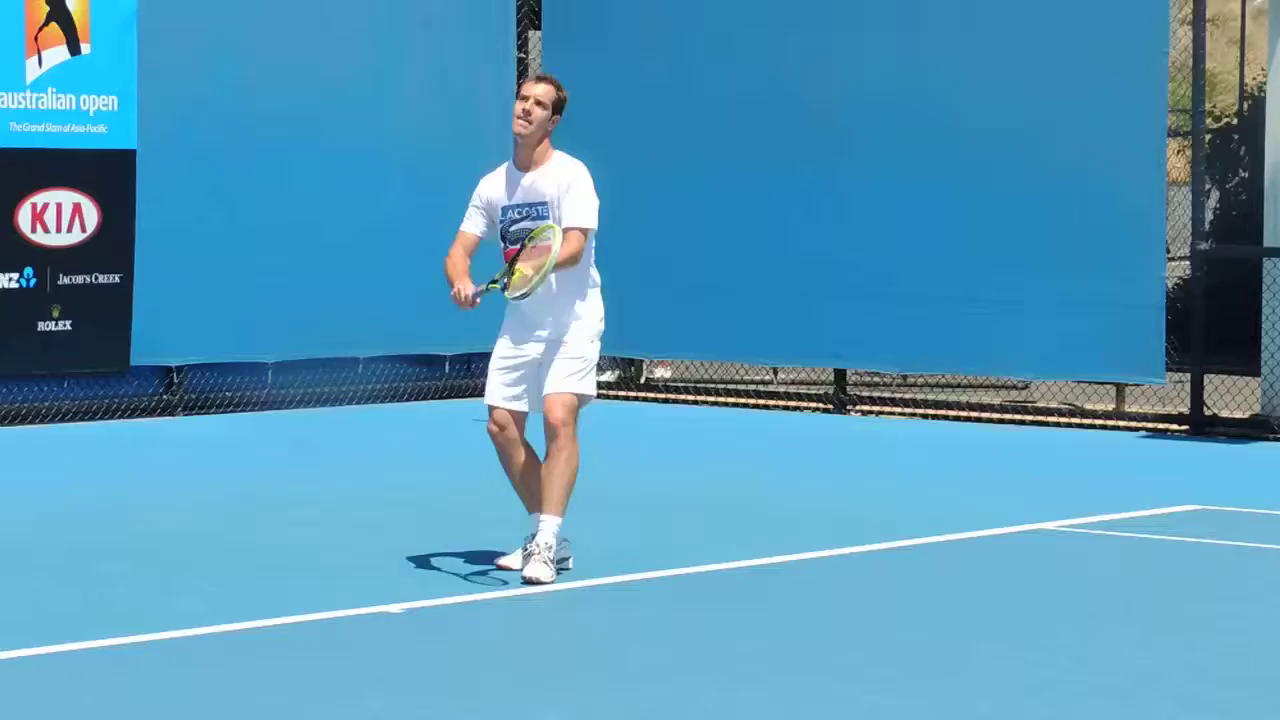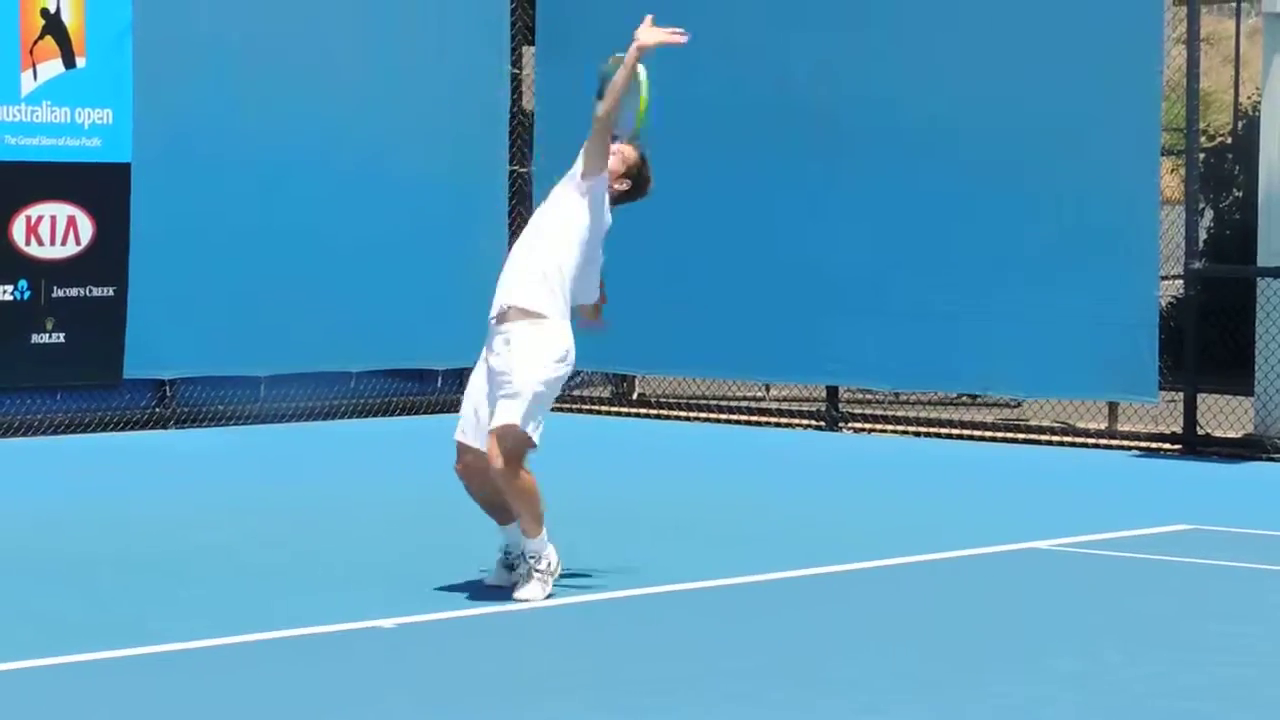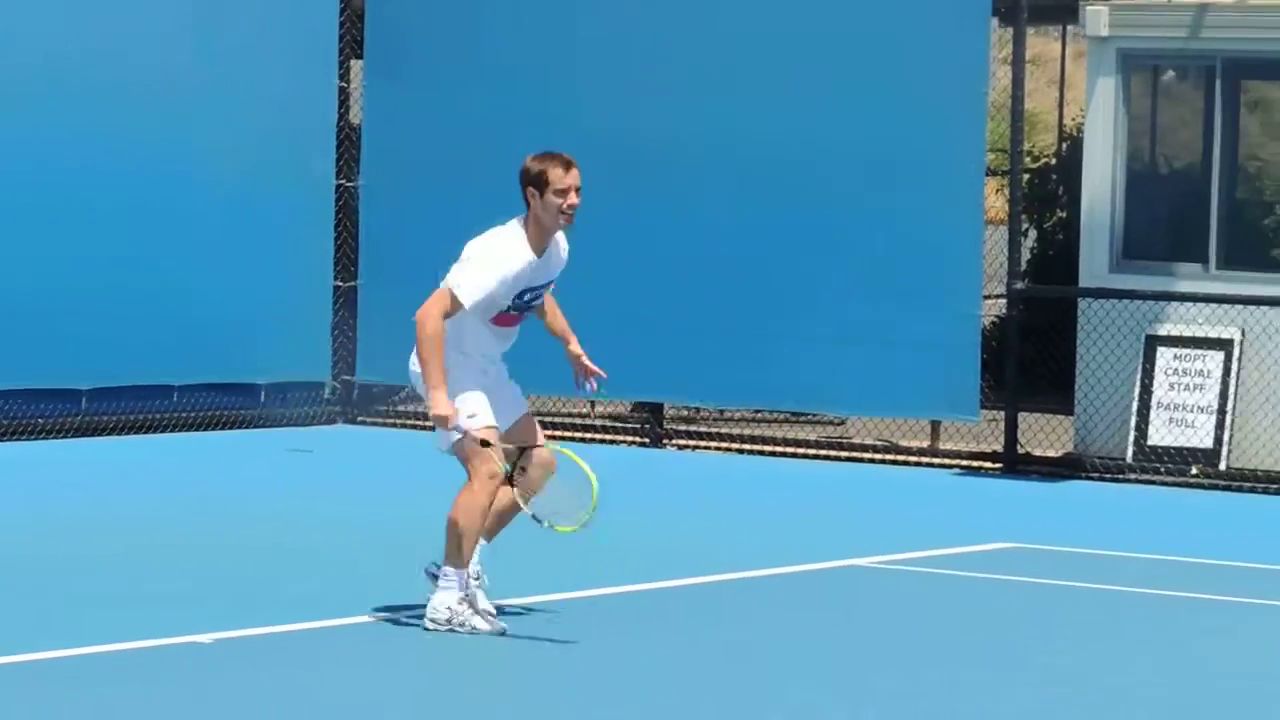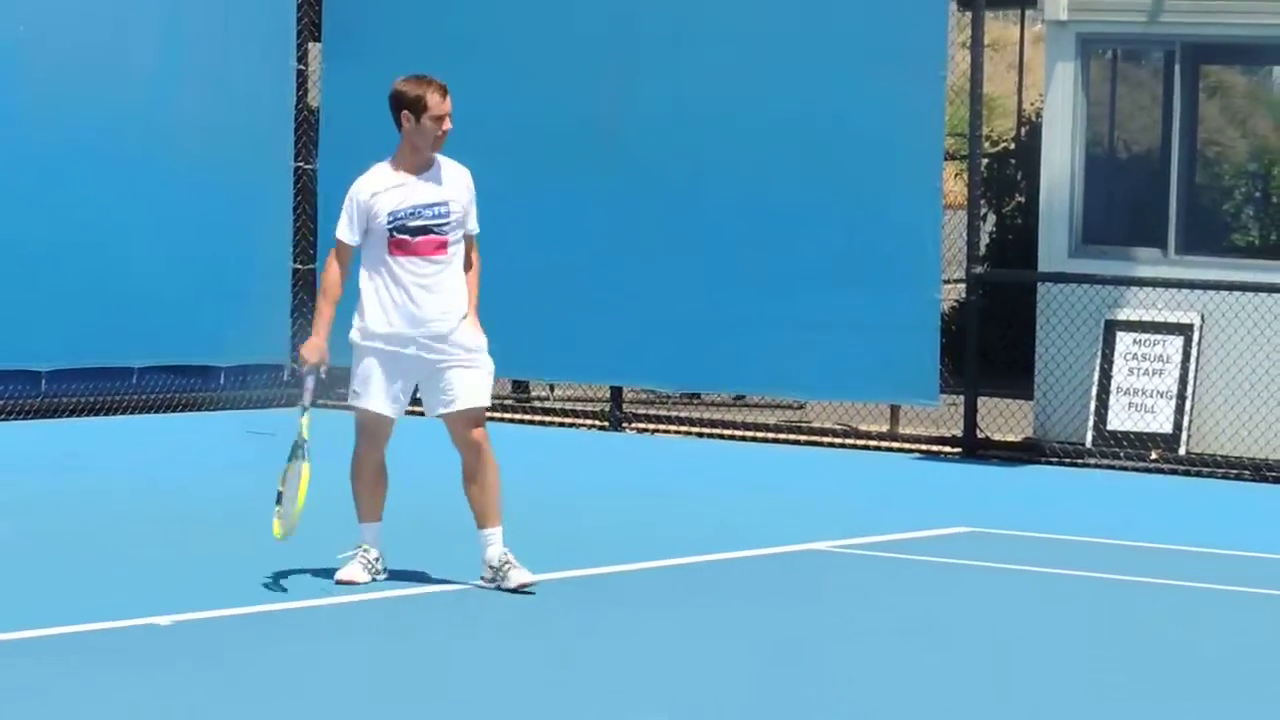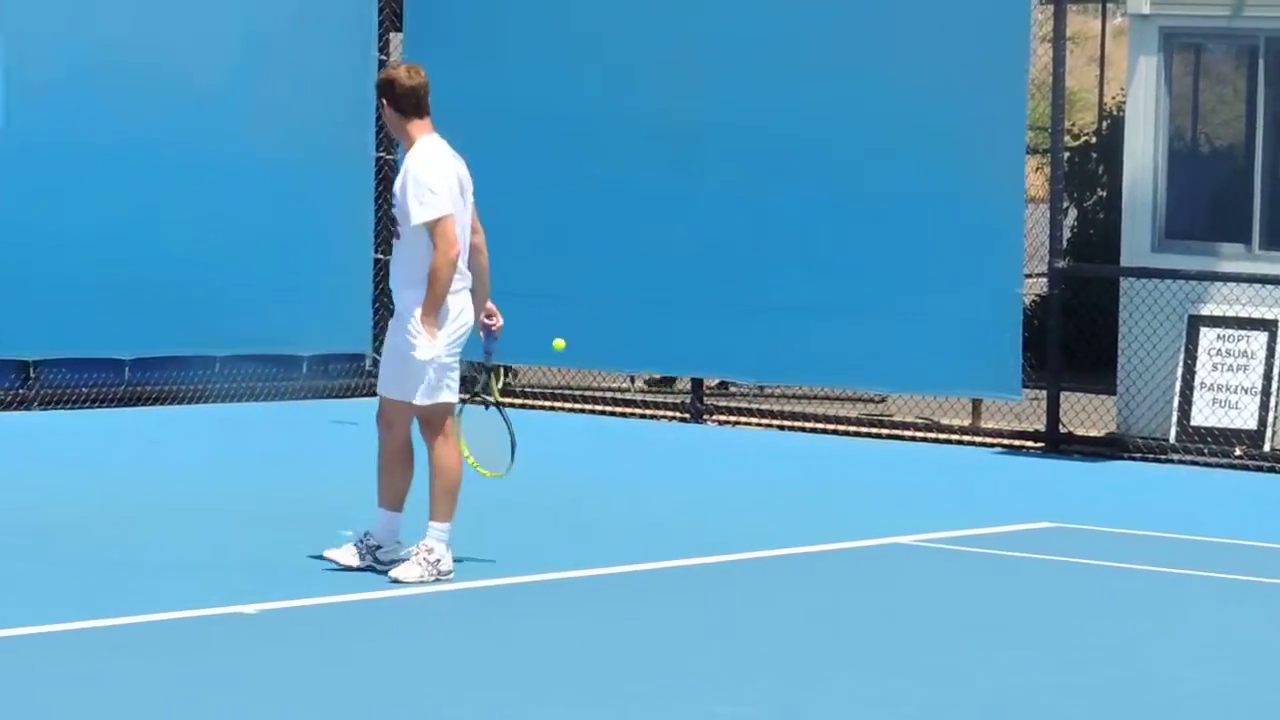
dt=1s
person 1, frame 1
left shoulder: (571, 173)
right shoulder: (492, 185)
left elbow: (576, 247)
right elbow: (461, 248)
right wrist: (460, 280)
left hip: (571, 323)
right hip: (520, 327)
left knee: (558, 419)
right knee: (502, 425)
left ankle: (548, 543)
right ankle: (545, 535)
person 1, frame 2
left shoulder: (591, 196)
right shoulder: (589, 247)
left elbow: (605, 114)
right elbow: (591, 310)
left wrist: (637, 52)
left hip: (537, 340)
right hip: (504, 349)
left knee: (503, 464)
right knee: (470, 462)
left ankle: (539, 553)
right ankle: (518, 543)
person 1, frame 3
left shoulder: (557, 246)
right shoulder: (499, 255)
right elbow: (428, 315)
left wrist: (573, 347)
right wrist: (437, 393)
left hip: (485, 367)
right hip: (451, 369)
left knee: (539, 463)
right knee: (486, 472)
left ankle: (459, 563)
right ankle: (447, 602)
person 1, frame 4
left shoulder: (459, 179)
right shoulder: (370, 188)
right elbow: (339, 263)
left wrist: (470, 313)
right wrist: (319, 334)
left hip: (452, 338)
right hip: (383, 339)
left knee: (475, 442)
right knee: (369, 441)
left ankle: (496, 557)
right ankle: (369, 549)
person 1, frame 5
left shoulder: (422, 166)
right shoulder: (442, 158)
left elbow: (448, 249)
right elbow: (476, 238)
left wrist: (431, 316)
right wrist: (482, 301)
left hip: (429, 316)
right hip: (410, 314)
left knee: (436, 427)
right knee: (390, 423)
left ankle: (437, 550)
right ankle: (382, 540)
